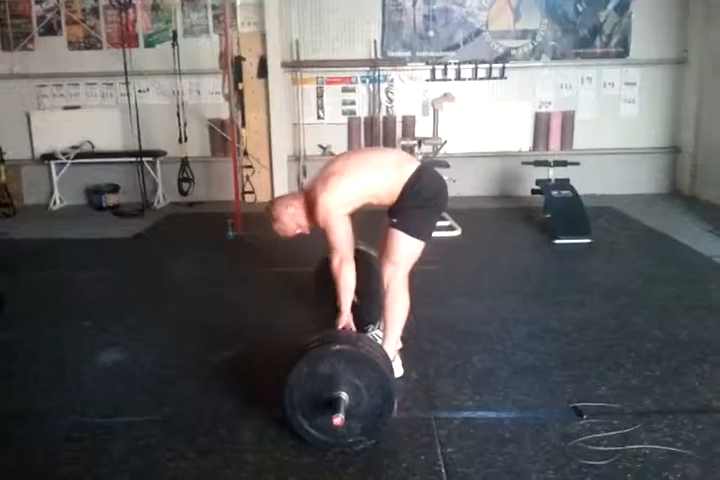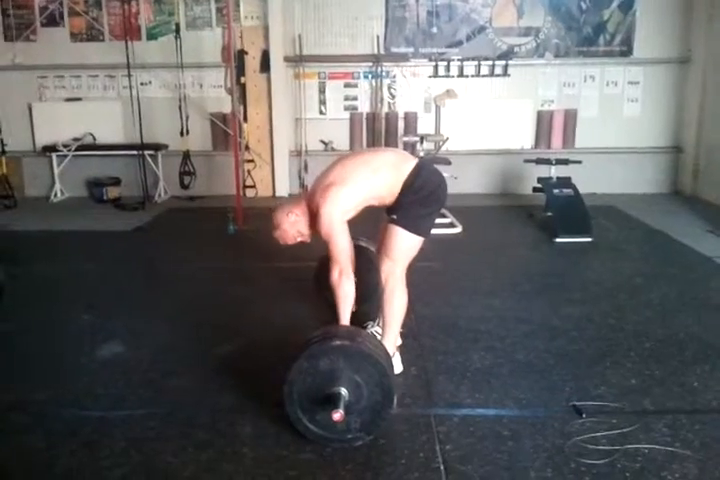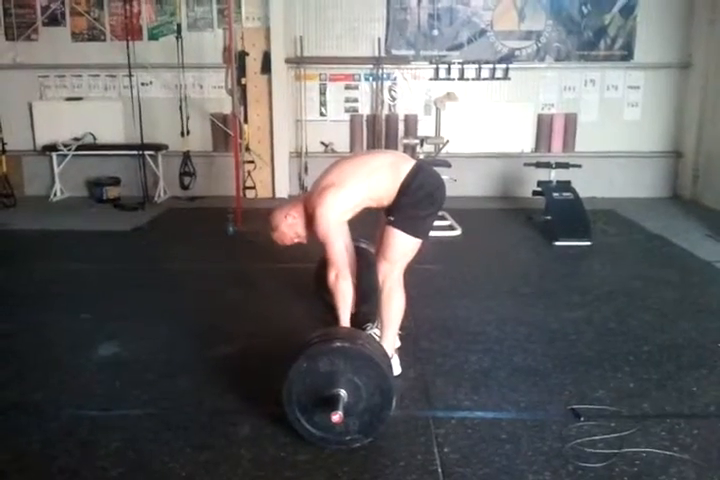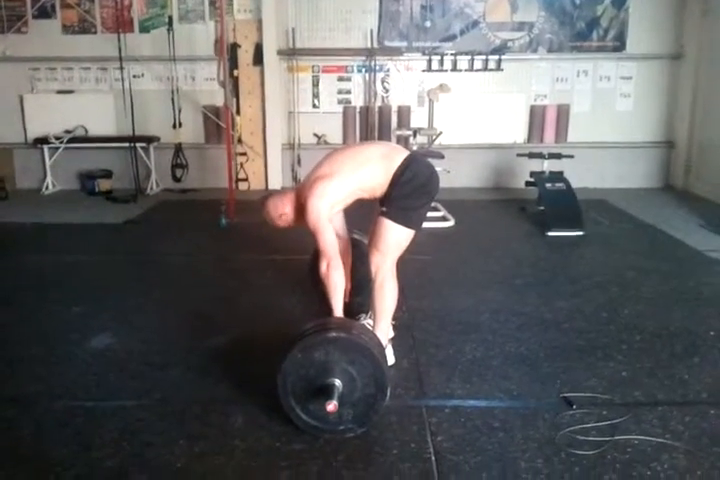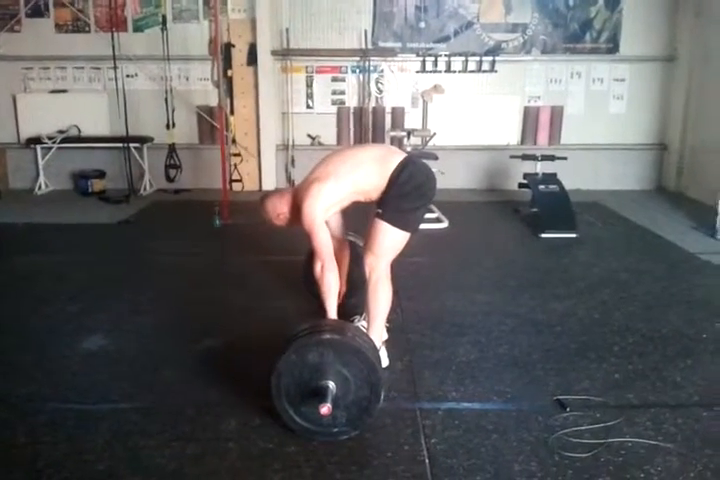
dt=0.5s
person 1, frame 1
left shoulder: (322, 203)
right shoulder: (320, 190)
left elbow: (342, 260)
right elbow: (344, 235)
left wrist: (344, 311)
right wrist: (346, 288)
left hip: (422, 191)
right hip: (415, 182)
left knee: (393, 274)
right knee: (388, 264)
left ankle: (388, 358)
right ankle: (388, 332)
person 1, frame 2
left shoulder: (325, 211)
right shoulder: (318, 196)
left elbow: (341, 272)
right elbow: (344, 246)
left wrist: (343, 327)
right wrist: (349, 294)
left hip: (422, 188)
right hip: (415, 178)
left knee: (390, 270)
right knee: (385, 259)
left ankle: (387, 354)
right ankle: (388, 328)
person 1, frame 3
left shoulder: (322, 213)
right shoulder: (320, 198)
left elbow: (339, 274)
right elbow: (346, 247)
left wrist: (345, 328)
right wrist: (351, 297)
left hip: (419, 189)
right hip: (414, 179)
left knee: (388, 272)
right knee: (384, 262)
left ankle: (386, 356)
right ankle: (386, 330)
person 1, frame 4
left shoulder: (313, 205)
right shoulder: (316, 190)
left elbow: (330, 263)
right elbow: (341, 236)
left wrist: (338, 317)
right wrist: (346, 283)
left hip: (412, 179)
right hip: (408, 169)
left knee: (380, 263)
right knee: (378, 254)
left ankle: (380, 346)
right ankle: (380, 321)
person 1, frame 5
left shoulder: (309, 206)
right shoulder: (316, 192)
left elbow: (325, 265)
right elbow: (338, 240)
left wrist: (332, 320)
right wrist: (342, 284)
left hip: (409, 182)
right hip: (408, 172)
left knee: (375, 265)
right knee: (374, 258)
left ankle: (374, 348)
right ankle: (372, 323)
